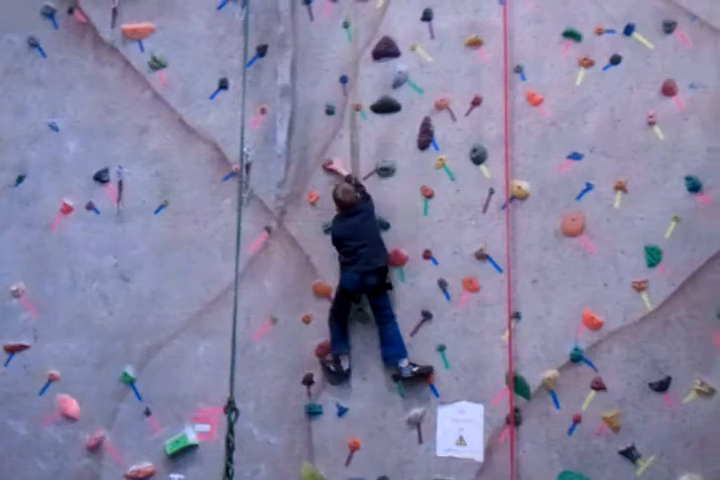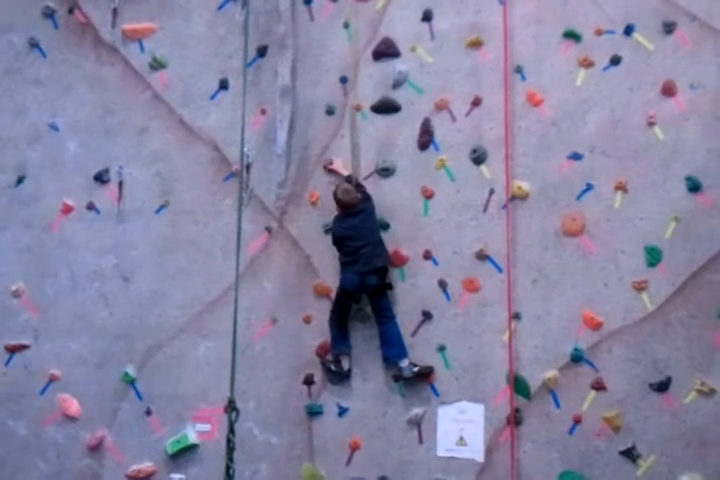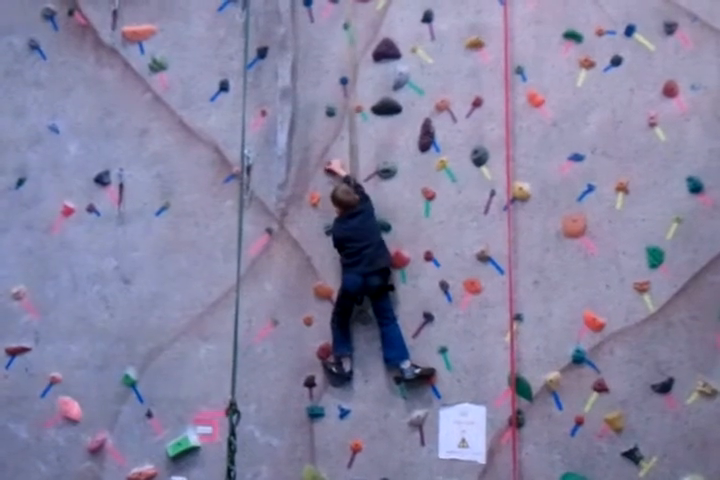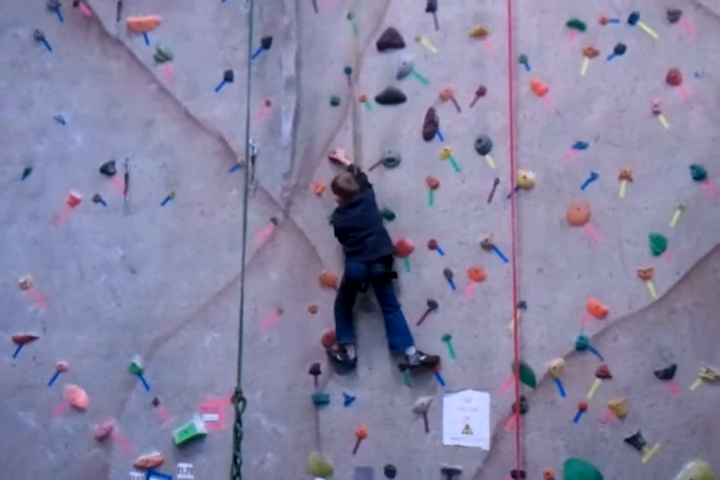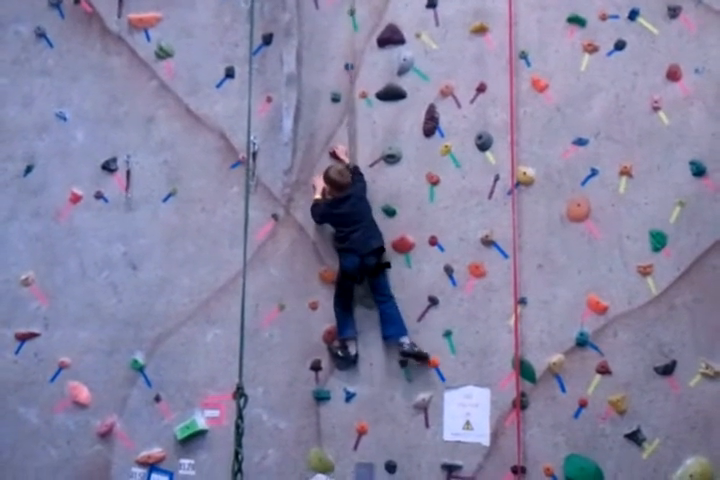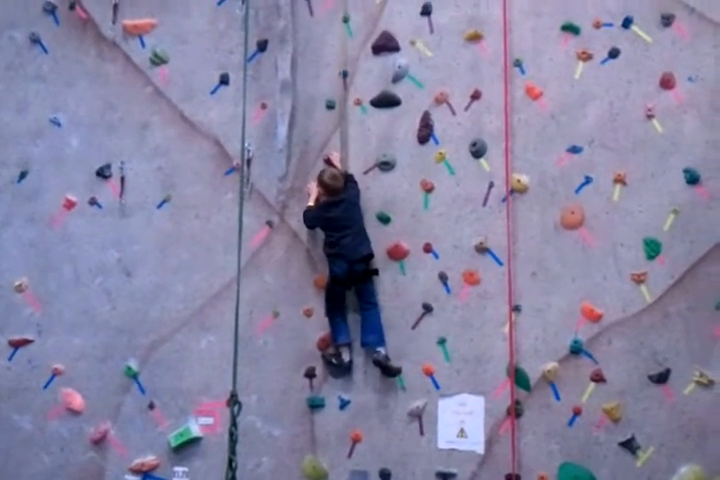
dt=0.5s
person 1, frame 1
left shoulder: (337, 224)
right shoulder: (367, 207)
right elbow: (358, 185)
right wrist: (341, 171)
left hip: (350, 276)
right hip: (375, 275)
left knee: (337, 317)
right knee: (386, 319)
left ankle: (341, 362)
right ankle: (403, 364)
person 1, frame 2
left shoulder: (337, 225)
right shoulder: (367, 208)
right elbow: (359, 186)
right wrist: (342, 170)
left hip: (350, 276)
right hip: (375, 274)
left knee: (338, 318)
right knee: (386, 319)
left ankle: (342, 361)
right ankle: (403, 364)
person 1, frame 3
left shoulder: (338, 227)
right shoulder: (366, 209)
right elbow: (357, 187)
right wrist: (340, 171)
left hip: (352, 278)
right hip: (377, 276)
left knee: (340, 320)
right knee: (387, 320)
left ankle: (343, 363)
right ankle: (405, 366)
person 1, frame 4
left shoulder: (338, 217)
right shoulder: (368, 198)
left elbow: (342, 239)
right elbow: (361, 177)
right wrist: (345, 161)
left hip: (355, 265)
right hip: (380, 263)
left knee: (342, 307)
right knee: (391, 308)
left ankle: (347, 351)
right ankle: (410, 353)
person 1, frame 5
left shoulder: (328, 206)
right shoulder: (358, 191)
left elbow: (316, 214)
right elbow: (357, 173)
left wrist: (318, 193)
right wrist: (344, 159)
left hip: (349, 258)
right hip: (373, 254)
left knee: (342, 303)
right knee: (385, 299)
left ankle: (349, 347)
right ankle: (404, 342)
person 1, frame 6
left shoulder: (321, 209)
right shoulder: (352, 196)
left elbow: (308, 220)
right elbow: (351, 180)
left wrist: (312, 198)
right wrist: (338, 165)
left hip: (338, 264)
right hip: (361, 260)
left knee: (335, 309)
right knee: (369, 306)
left ankle: (343, 354)
right ankle: (379, 351)
